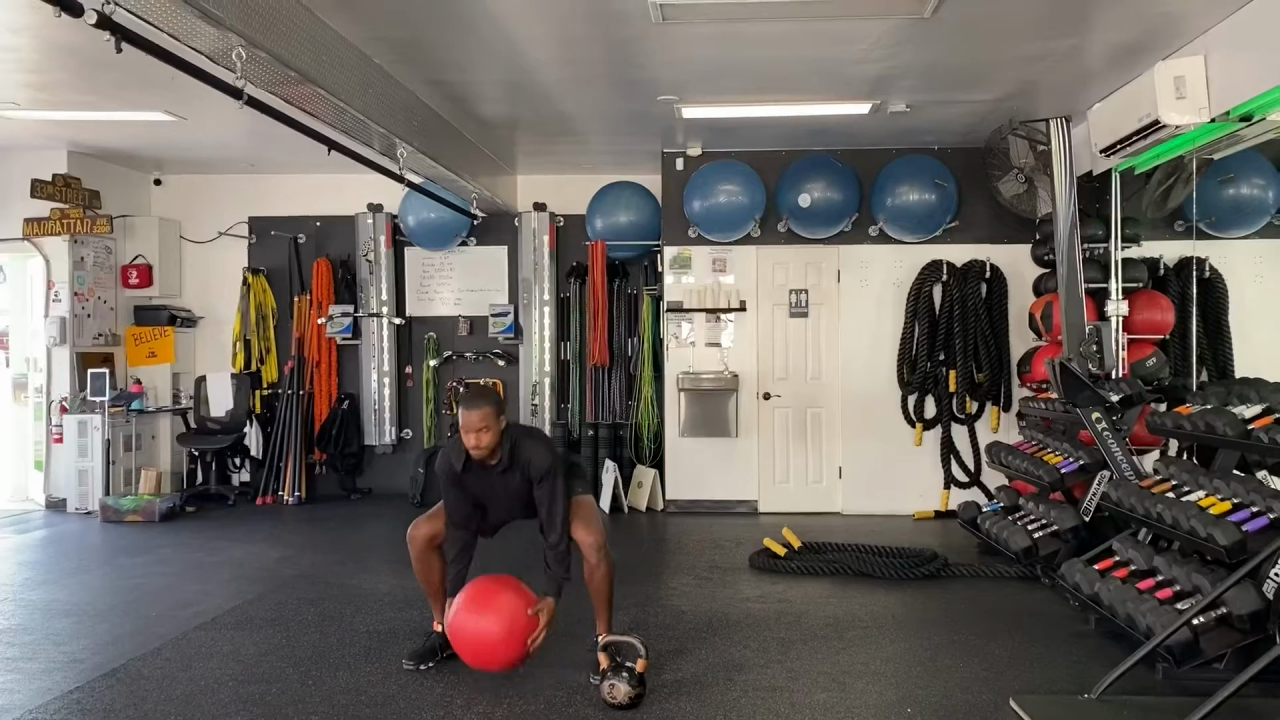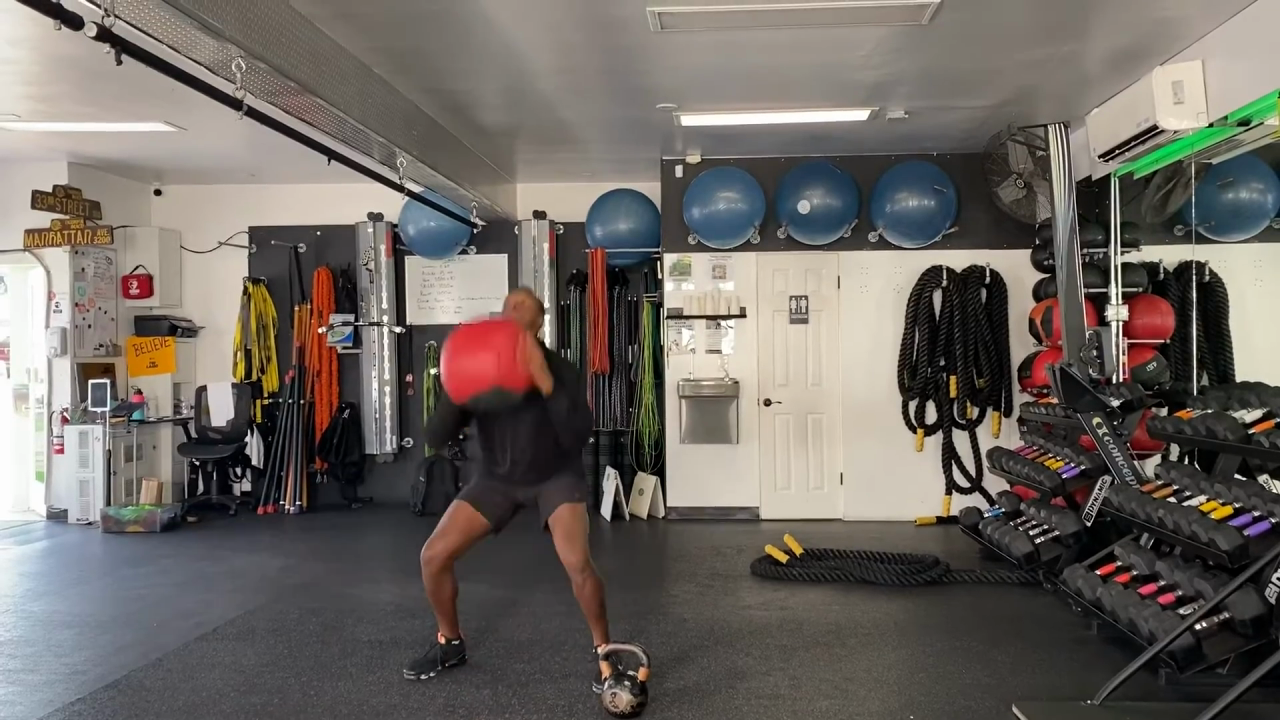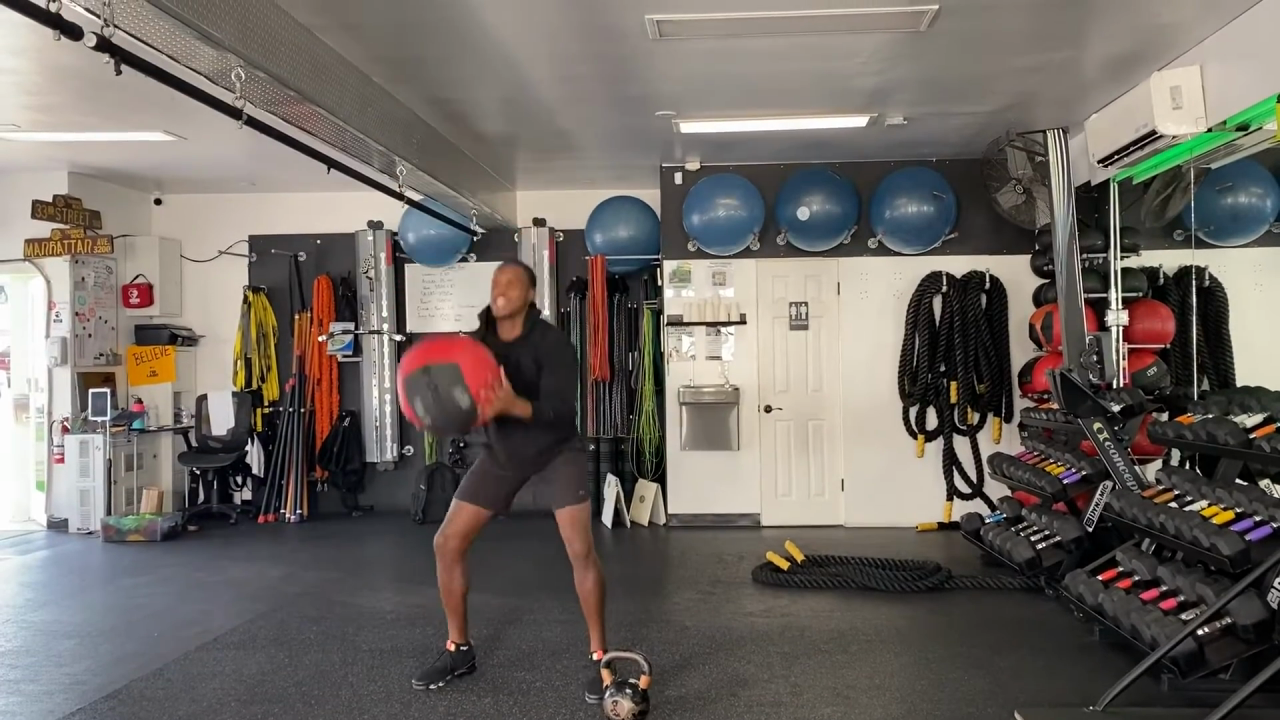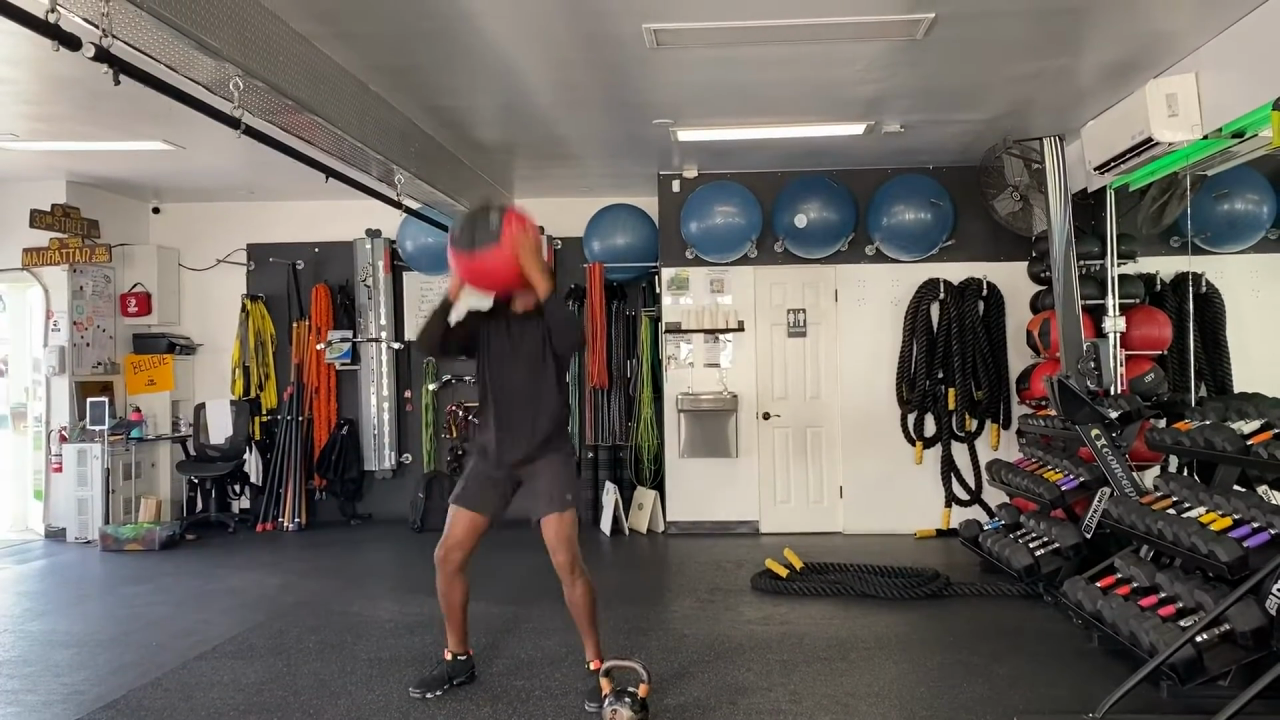
dt=1s
person 1, frame 1
left shoulder: (537, 452)
right shoulder: (450, 459)
left elbow: (555, 527)
right elbow: (459, 528)
left wrist: (550, 596)
right wrist: (453, 593)
left hip: (562, 486)
right hip: (492, 500)
left knee: (592, 542)
right knee: (420, 534)
right ankle: (443, 631)
person 1, frame 2
left shoulder: (558, 369)
left elbow: (577, 436)
right elbow: (436, 437)
left wrist: (546, 383)
left hip: (555, 476)
right hip: (496, 477)
left knee: (576, 562)
right knee: (433, 556)
left ankle: (604, 651)
right ankle: (449, 642)
person 1, frame 3
left shoulder: (551, 342)
right shoulder: (475, 345)
left elbow: (561, 410)
left wrist: (513, 405)
left hip: (556, 449)
right hip: (501, 453)
left knee: (580, 548)
right knee: (447, 542)
left ankle: (599, 657)
right ankle: (459, 649)
person 1, frame 4
left shoulder: (551, 323)
right shoulder: (483, 324)
left elbow: (573, 336)
right elbow: (430, 345)
left wrist: (537, 272)
right wrist: (453, 290)
left hip: (547, 454)
right hip: (492, 453)
left knee: (566, 562)
right knee: (448, 556)
left ankle: (596, 666)
right ankle: (458, 658)
